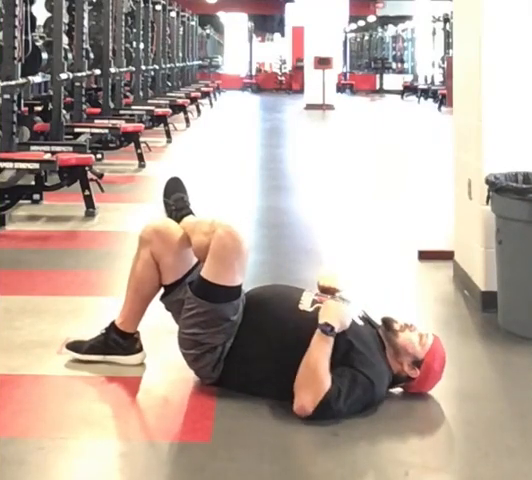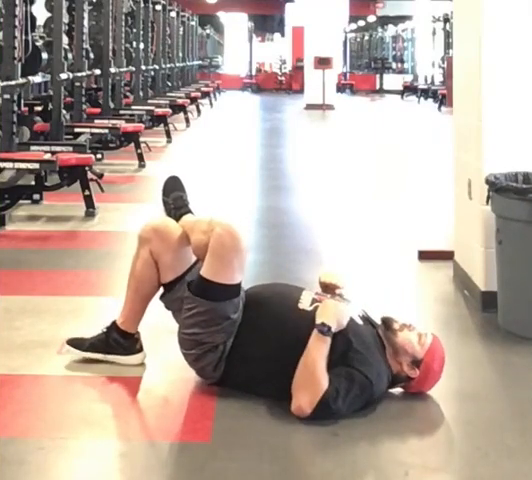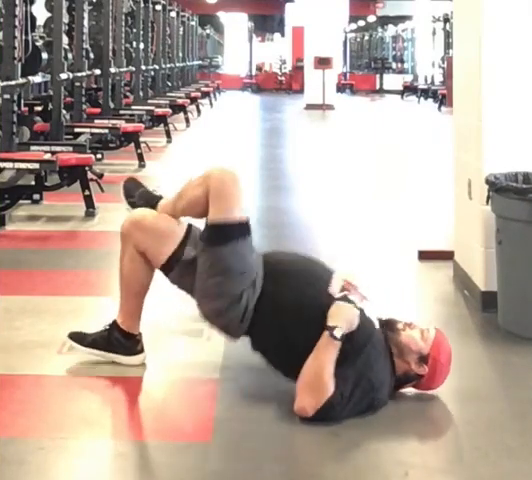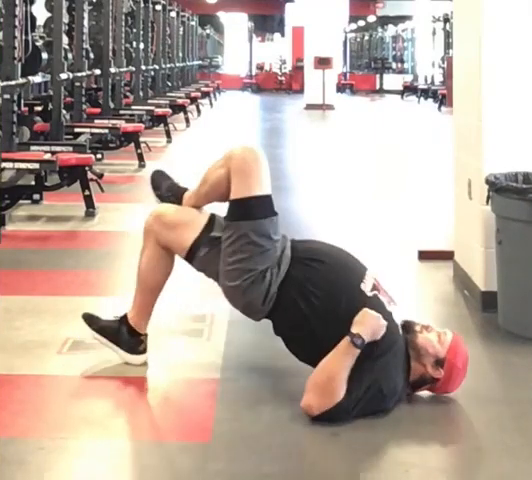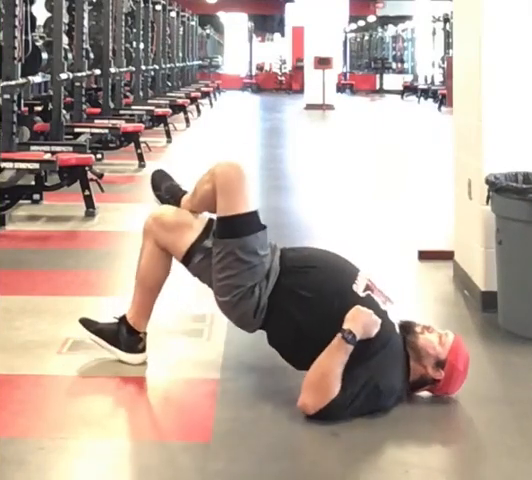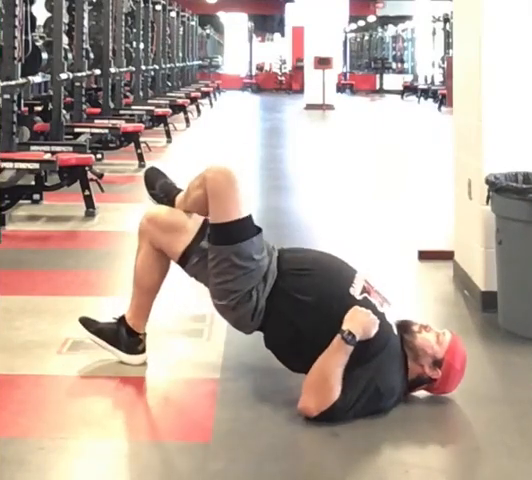
dt=0.3s
person 1, frame 1
left shoulder: (370, 376)
right shoulder: (367, 328)
left elbow: (307, 403)
left wrist: (328, 328)
right wrist: (328, 297)
left hip: (216, 349)
right hip: (233, 320)
left knee: (227, 239)
right knee: (156, 234)
left ankle: (186, 219)
right ankle: (121, 339)
person 1, frame 2
left shoulder: (369, 374)
right shoulder: (368, 328)
left elbow: (304, 403)
left wrist: (326, 327)
right wrist: (330, 295)
left hip: (216, 349)
right hip: (239, 314)
left knee: (225, 238)
right knee: (155, 233)
left ankle: (186, 220)
right ankle: (123, 338)
person 1, frame 3
left shoulder: (373, 377)
right shoulder: (376, 335)
left elbow: (308, 405)
left wrist: (335, 330)
right wrist: (346, 287)
left hip: (237, 294)
right hip: (258, 277)
left knee: (223, 180)
right knee: (136, 227)
left ankle: (160, 208)
right ankle: (124, 337)
person 1, frame 4
left shoulder: (386, 378)
right shoulder: (392, 341)
left elbow: (315, 403)
left wrist: (358, 338)
left hip: (260, 277)
right hip: (282, 261)
left knee: (245, 158)
right knee: (159, 222)
left ankle: (187, 201)
person 1, frame 5
left shoulder: (386, 377)
right shoulder: (391, 334)
left elbow: (312, 402)
left wrist: (350, 336)
left hip: (254, 290)
right hip: (274, 269)
left knee: (229, 173)
right knee: (159, 223)
left ankle: (186, 203)
right ankle: (132, 334)
person 1, frame 6
left shoulder: (385, 378)
right shoulder: (388, 332)
left elbow: (312, 405)
left wrist: (349, 336)
left hip: (251, 293)
right hip: (273, 269)
left knee: (219, 178)
right knee: (153, 224)
left ankle: (180, 202)
right ankle: (131, 334)
